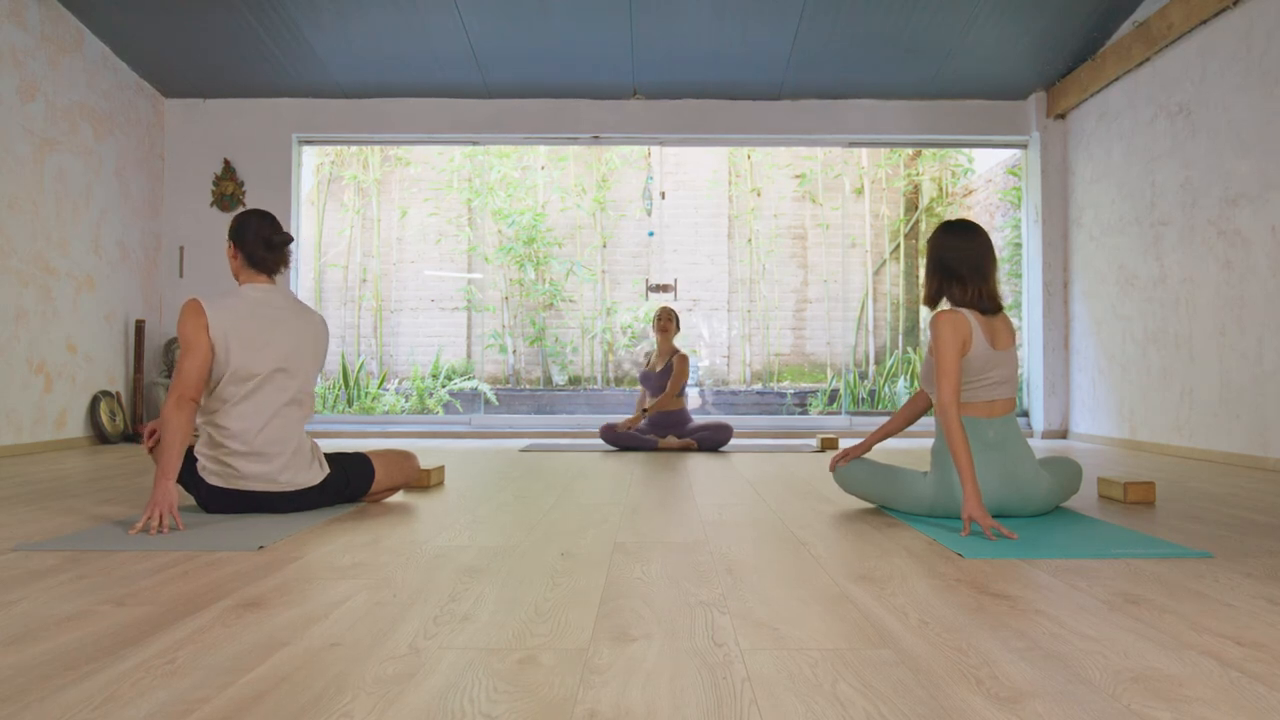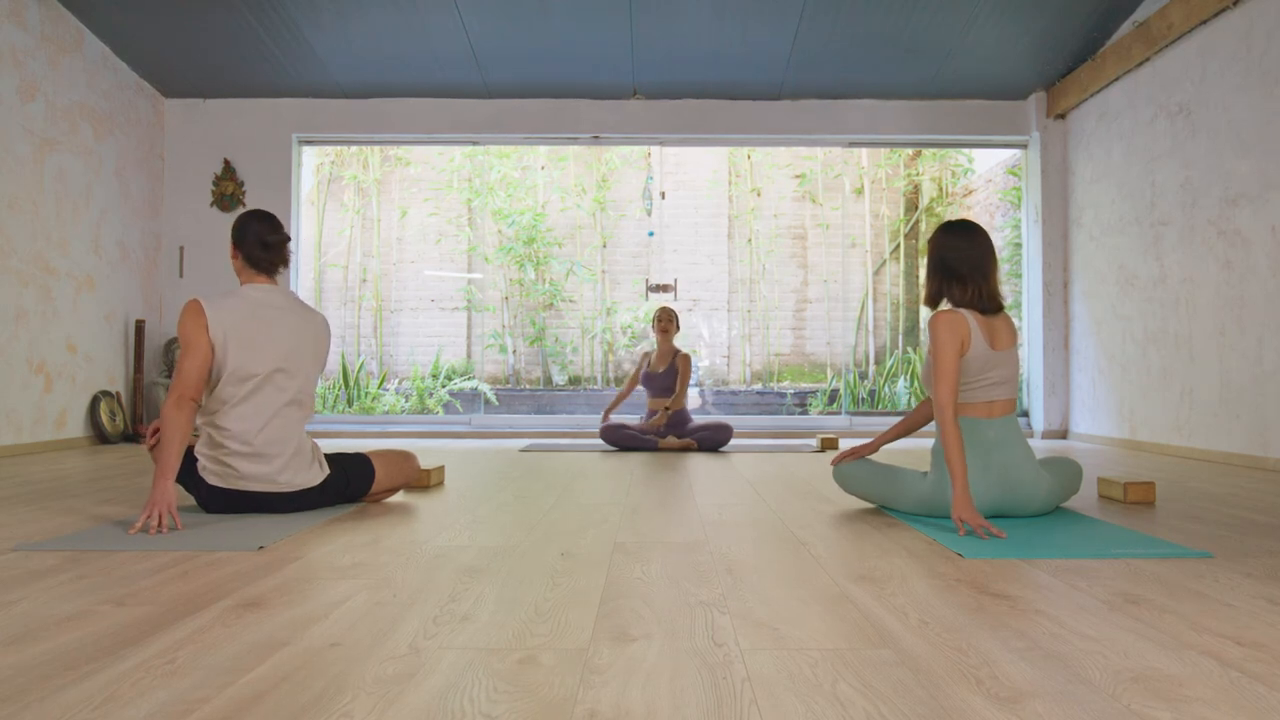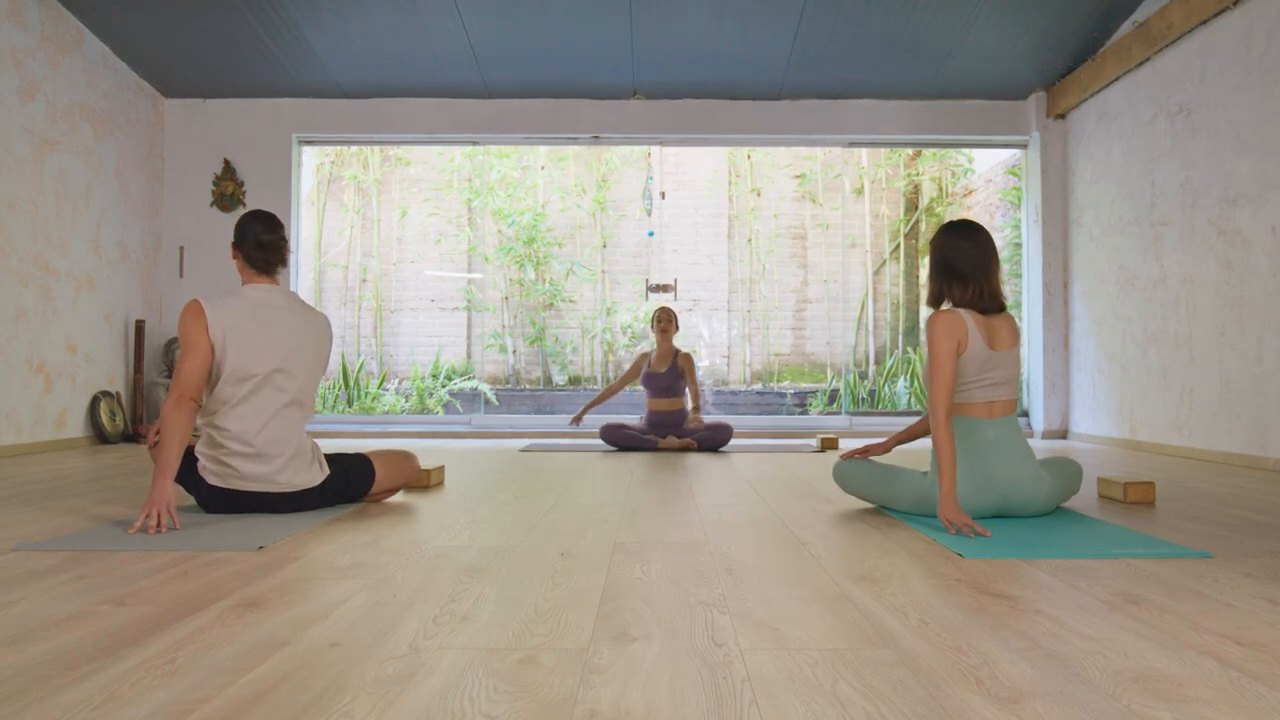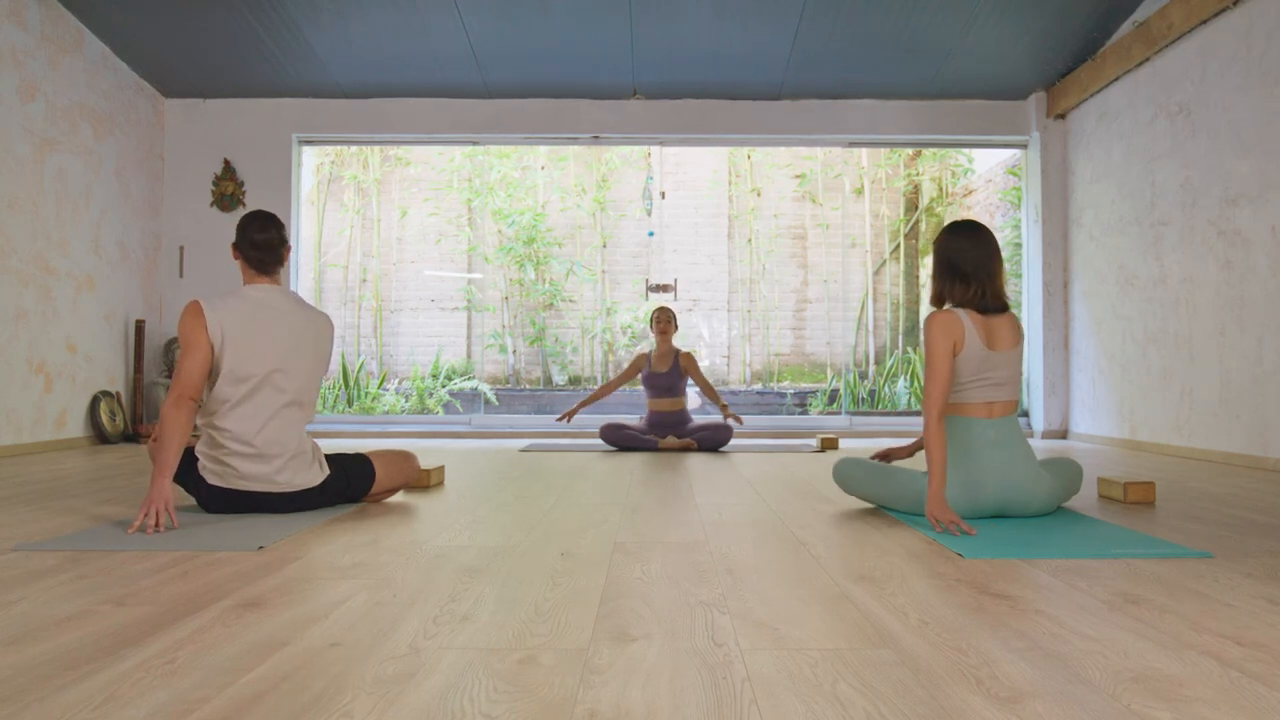
dt=0.2s
person 1, frame 1
left shoulder: (201, 313)
right shoulder: (315, 323)
left elbow: (183, 400)
left wrist: (164, 485)
right wrist: (174, 423)
left hip: (220, 490)
right hip: (296, 489)
left knee: (160, 441)
right knee: (408, 464)
person 1, frame 2
left shoulder: (202, 313)
right shoulder: (317, 323)
left elbow: (183, 400)
left wrist: (163, 485)
right wrist: (180, 421)
left hip: (220, 489)
right hip: (297, 489)
left knee: (160, 442)
right knee: (409, 464)
person 1, frame 3
left shoulder: (203, 314)
right shoulder: (318, 324)
left elbow: (183, 400)
left wrist: (162, 485)
right wrist: (183, 422)
left hip: (220, 489)
right hip: (297, 490)
left knee: (161, 442)
right knee: (409, 464)
person 1, frame 4
left shoulder: (203, 315)
right shoulder: (320, 324)
left elbow: (183, 400)
left wrist: (161, 483)
left hip: (221, 490)
right hip: (297, 489)
left knee: (160, 443)
right knee: (409, 464)
person 2, frame 1
left shoulder: (948, 322)
right shoulder: (1003, 322)
left elbow: (949, 412)
left wrist: (970, 496)
right wrist: (870, 441)
left hip: (961, 479)
right hip: (1021, 484)
left knee: (845, 470)
right knee: (1069, 469)
person 2, frame 2
left shoulder: (946, 322)
right shoulder: (1005, 323)
left elbow: (946, 413)
left wrist: (960, 496)
right wrist: (880, 441)
left hip: (966, 476)
right hip: (1023, 486)
left knee: (846, 469)
right knee: (1069, 469)
person 2, frame 3
left shoulder: (944, 322)
right shoulder: (1009, 323)
left elbow: (940, 415)
left wrist: (947, 497)
right wrist: (891, 442)
left hip: (967, 482)
right hip: (1021, 484)
left knee: (846, 469)
right knee: (1069, 469)
left ankle: (953, 501)
person 2, frame 4
left shoulder: (942, 322)
right shoulder: (1012, 323)
left elbow: (935, 414)
left wrist: (935, 495)
right wrist: (912, 447)
left hip: (964, 483)
right hip: (1022, 486)
left knee: (845, 469)
right knee: (1069, 469)
left ankle: (945, 499)
person 3, frame 1
left shoulder: (680, 358)
right shoulder: (649, 357)
left elbow: (670, 394)
left wrist: (639, 416)
right wrist: (638, 414)
left hip: (680, 425)
right hip: (651, 425)
left knee: (725, 430)
right knee: (606, 431)
right ankle: (664, 443)
person 3, frame 2
left shoulder: (682, 358)
right shoulder: (646, 358)
left elbow: (680, 392)
right elbow: (628, 387)
left wrist: (664, 413)
right wrist: (608, 410)
left hip: (679, 424)
right hip: (651, 424)
left knee: (725, 431)
right knee: (607, 431)
right ankle: (666, 444)
person 3, frame 3
left shoulder: (684, 358)
right shoulder: (644, 359)
left elbow: (694, 389)
right elbow: (616, 386)
left wrist: (695, 411)
right wrist: (586, 408)
left hip: (680, 425)
right hip: (651, 425)
left knee: (724, 431)
right knee: (607, 431)
right ankle: (664, 443)
person 3, frame 4
left shoulder: (685, 358)
right shoulder: (642, 359)
left elbow: (704, 385)
right elbow: (612, 384)
left wrist: (723, 407)
right wrist: (579, 406)
left hip: (681, 424)
right hip: (651, 425)
left knee: (724, 431)
right knee: (606, 431)
right ankle: (664, 444)
